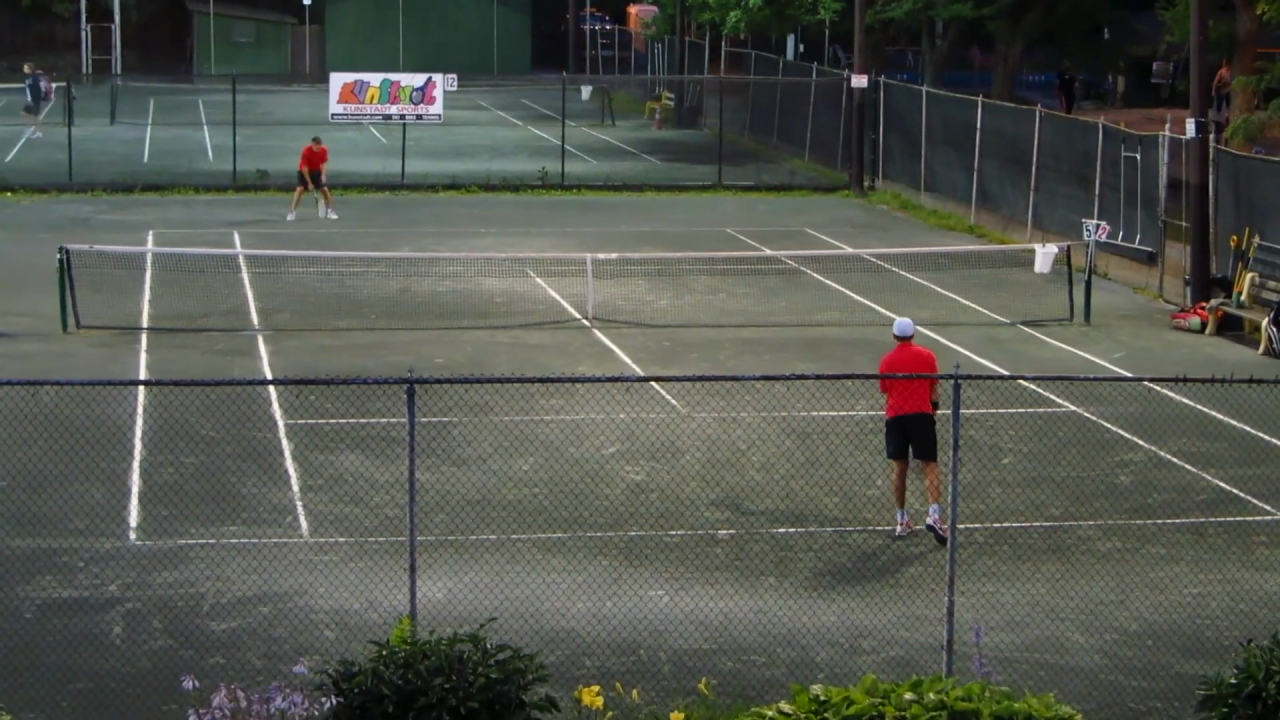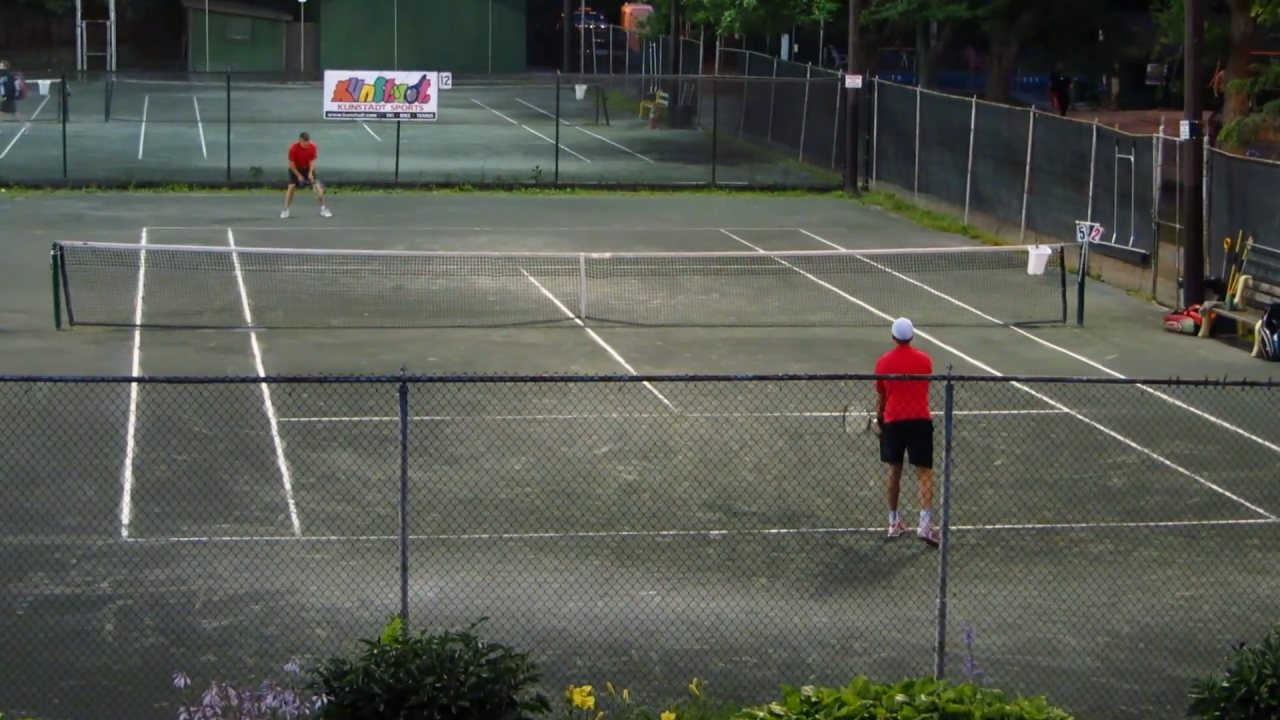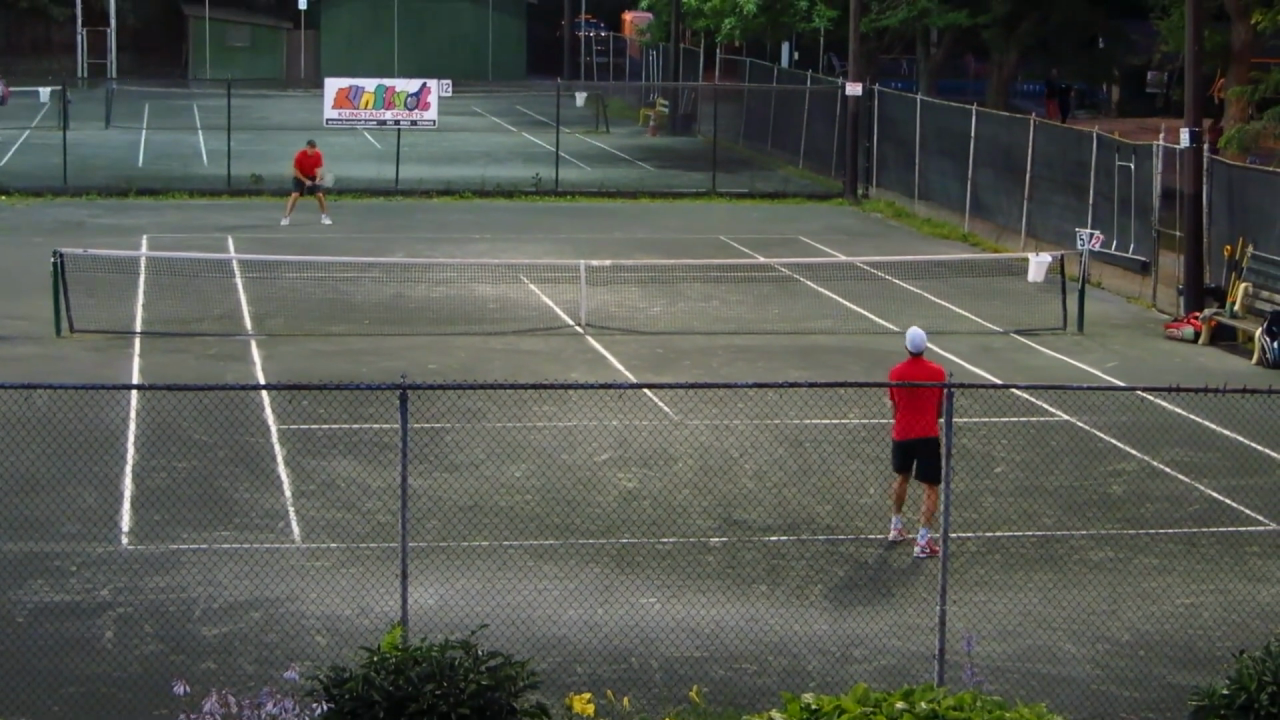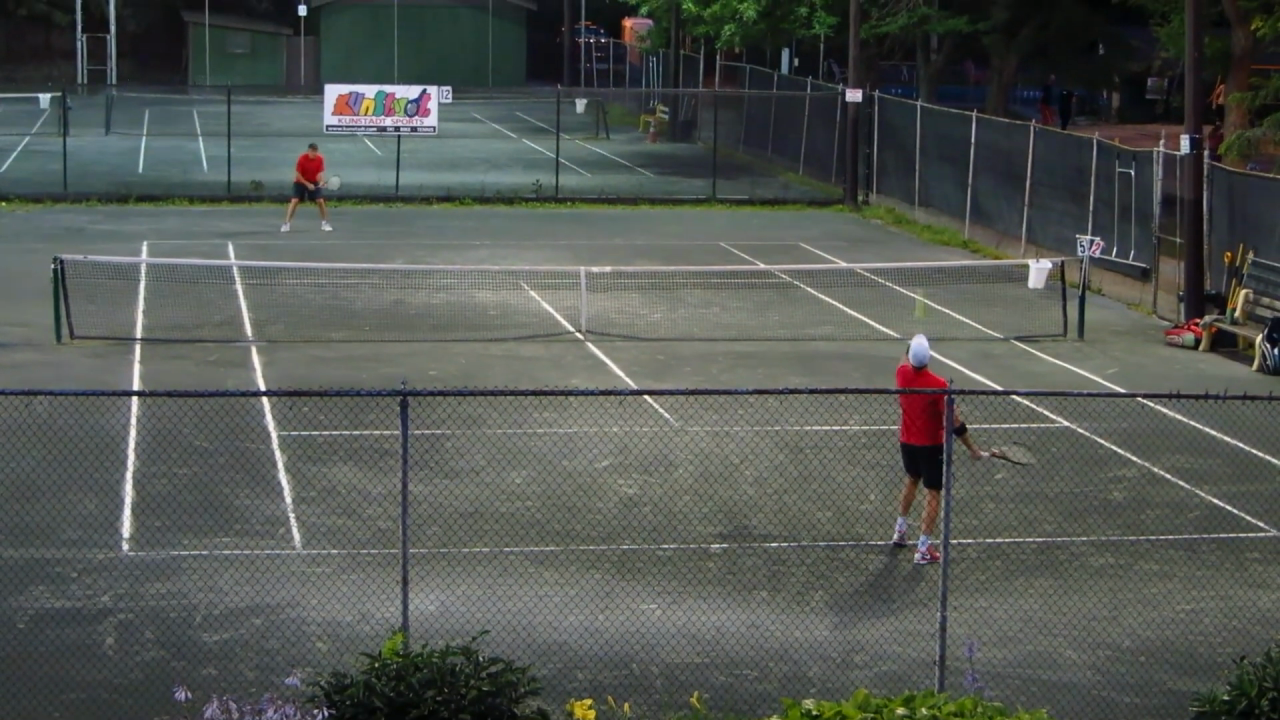
dt=0.3s
person 1, frame 1
left shoulder: (886, 361)
right shoulder: (927, 356)
right elbow: (934, 393)
right wrist: (931, 414)
left hip: (895, 417)
right hip: (921, 415)
left knee: (899, 469)
right knee: (929, 466)
left ankle: (902, 521)
right ankle: (933, 515)
person 1, frame 2
left shoulder: (883, 362)
right shoulder: (925, 360)
left wrist: (879, 422)
left hip: (892, 421)
right hip: (919, 420)
left knee: (894, 471)
right knee: (924, 472)
left ankle: (894, 522)
right ankle: (925, 523)
person 1, frame 3
left shoulder: (896, 372)
right shoulder: (938, 372)
right elbow: (940, 407)
left hip: (901, 436)
right hip: (927, 436)
left knee: (901, 479)
right knee: (931, 488)
left ankle: (896, 527)
right ankle: (923, 542)
person 1, frame 4
left shoulder: (902, 373)
right shoulder: (938, 385)
right elbow: (954, 422)
left wrist: (911, 350)
right wrist: (972, 448)
left hip: (906, 441)
right hip: (930, 444)
left knee: (911, 481)
right knee: (934, 494)
left ankle: (900, 530)
right ankle: (923, 549)
